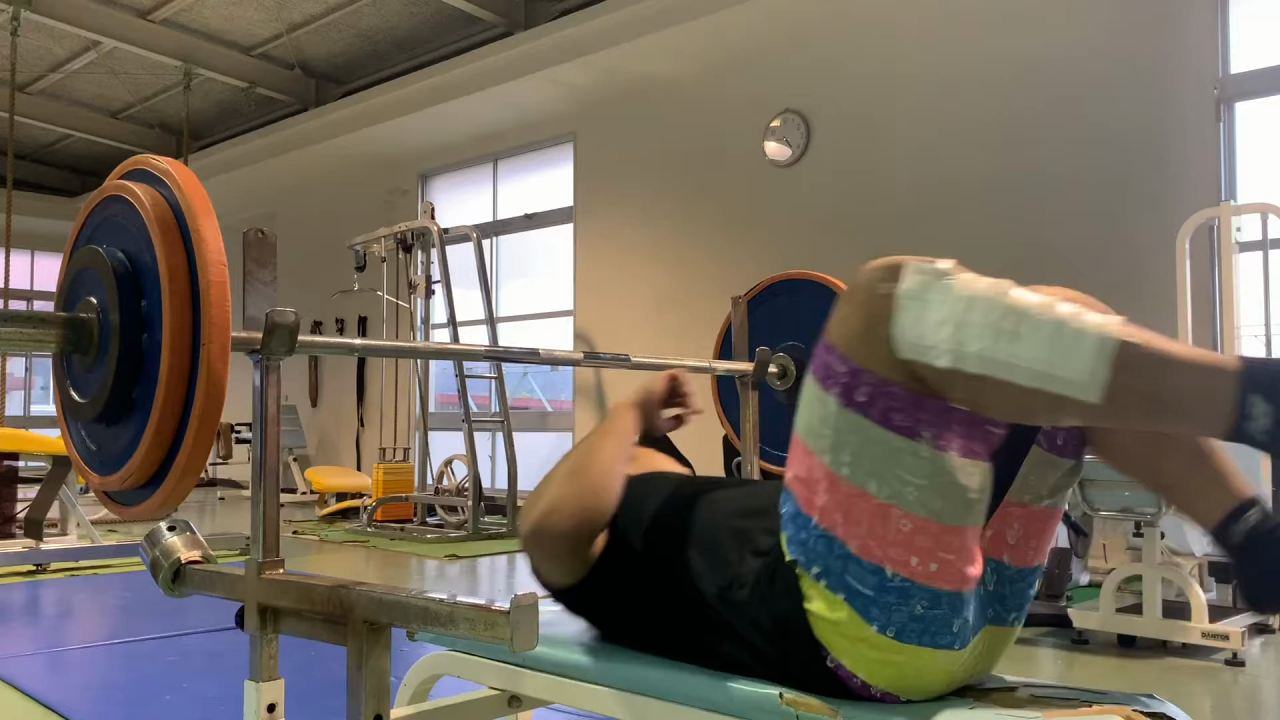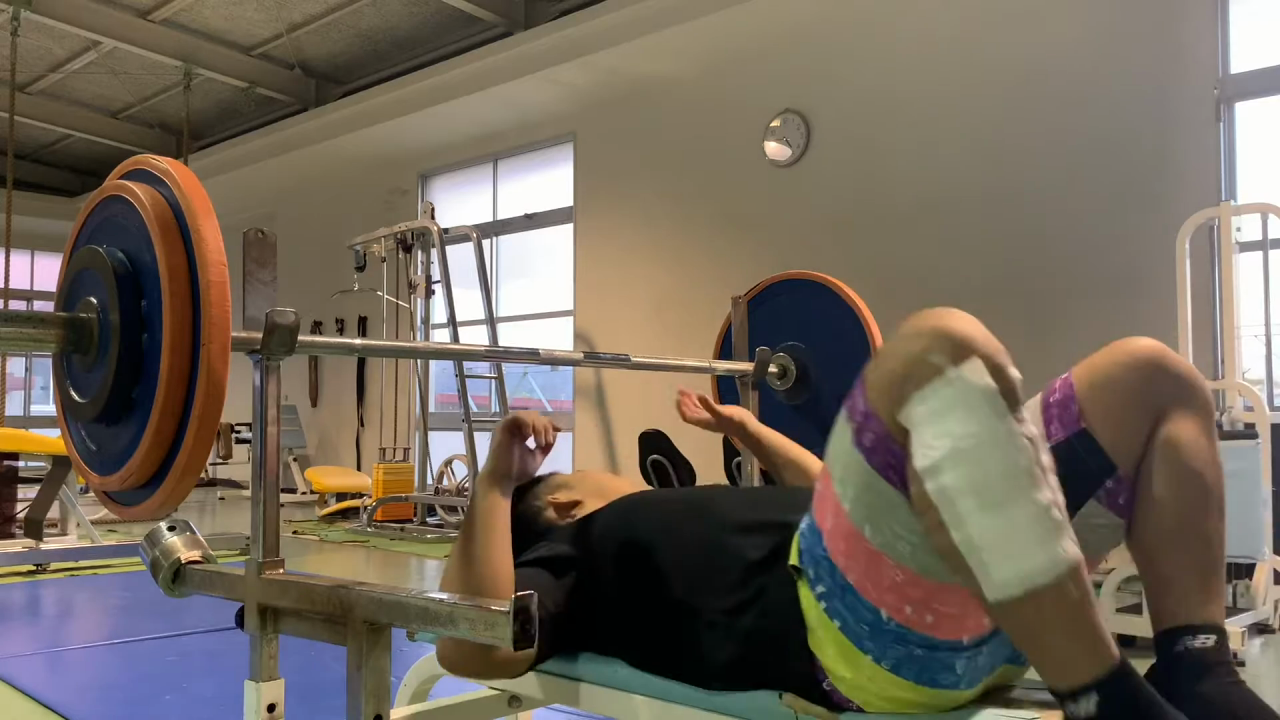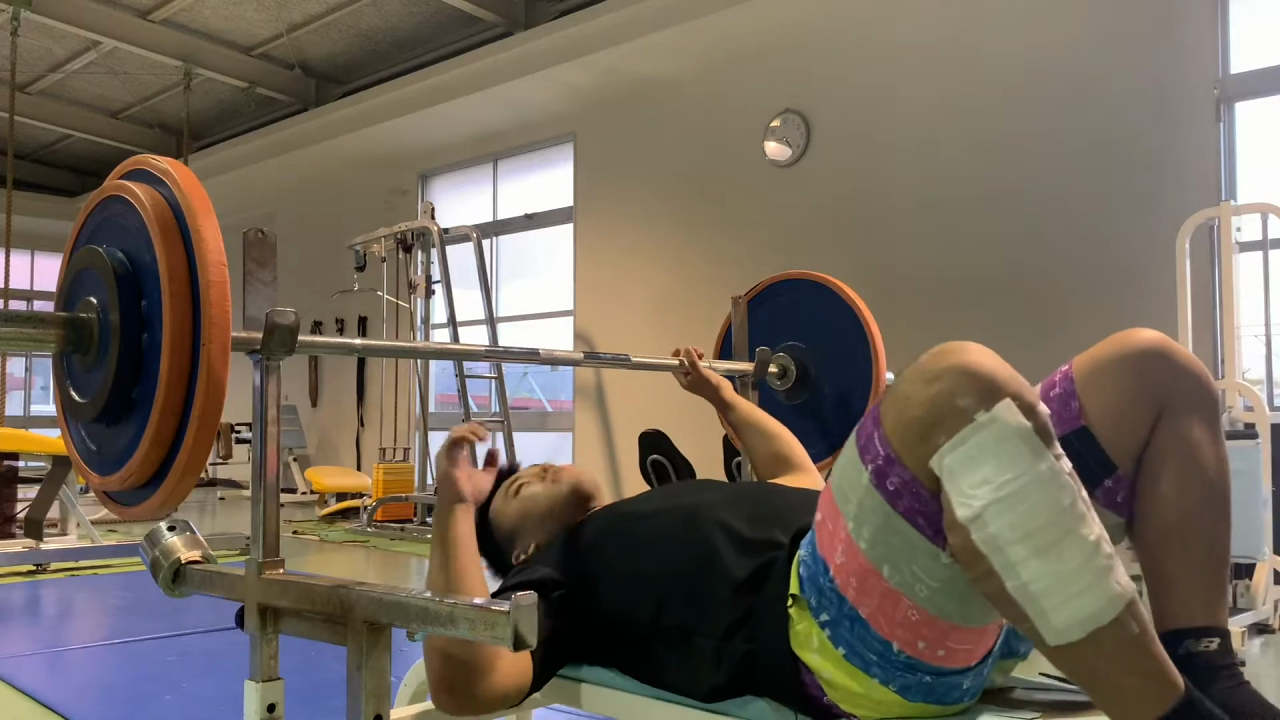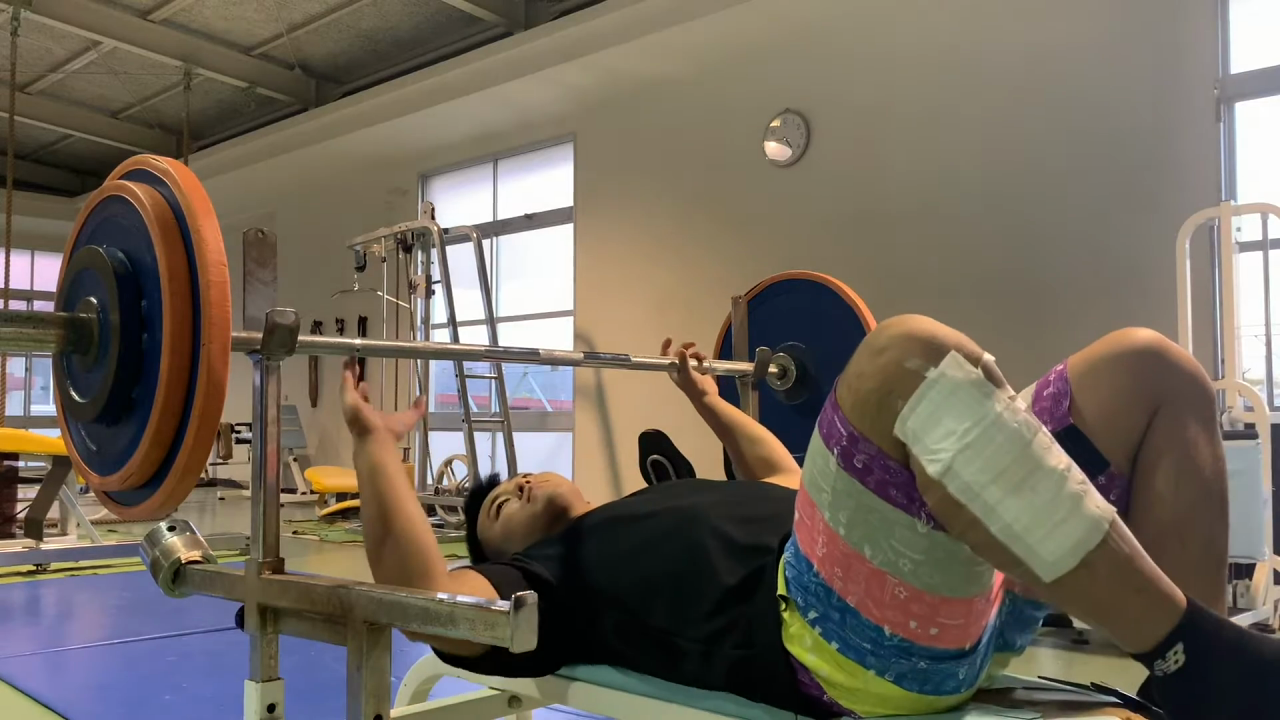
dt=0.4s
person 1, frame 1
left shoulder: (701, 510)
right shoulder: (610, 544)
right elbow: (553, 533)
right wrist: (627, 420)
left hip: (968, 600)
right hip: (870, 609)
left knee: (1066, 322)
right knee: (892, 294)
person 1, frame 2
left shoulder: (680, 526)
right shoulder: (574, 562)
right elbow: (468, 647)
left wrist: (741, 426)
right wrist: (493, 485)
left hip: (979, 609)
right hip: (862, 625)
left knee: (1151, 376)
right knee: (939, 344)
person 1, frame 3
left shoulder: (670, 516)
right shoulder: (555, 577)
left elbow: (797, 474)
left wrist: (723, 399)
right wrist: (455, 515)
left hip: (977, 592)
right hip: (855, 635)
left knee: (1152, 370)
right knee: (959, 385)
person 1, frame 4
left shoulder: (663, 520)
right shoulder: (544, 582)
left elbow: (783, 478)
right elbow: (423, 600)
left wrist: (709, 404)
right wrist: (375, 446)
left hip: (966, 597)
right hip: (847, 630)
left knee: (1149, 369)
right knee: (911, 354)
